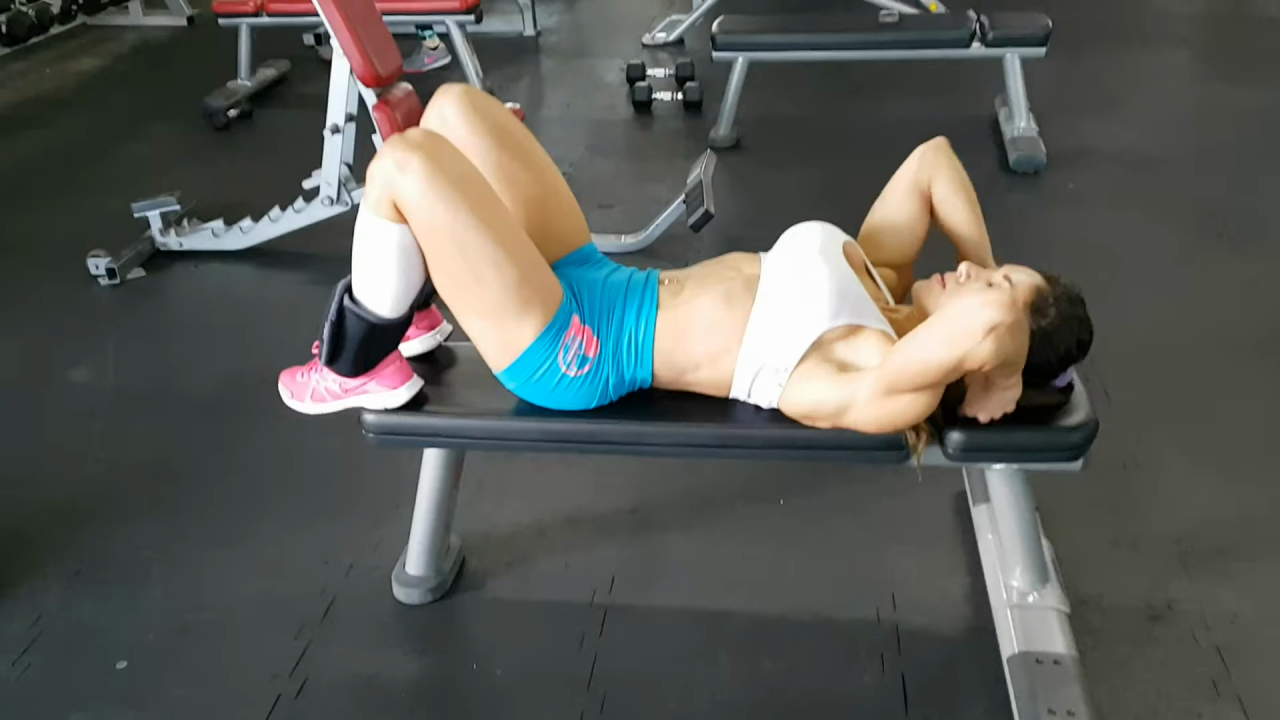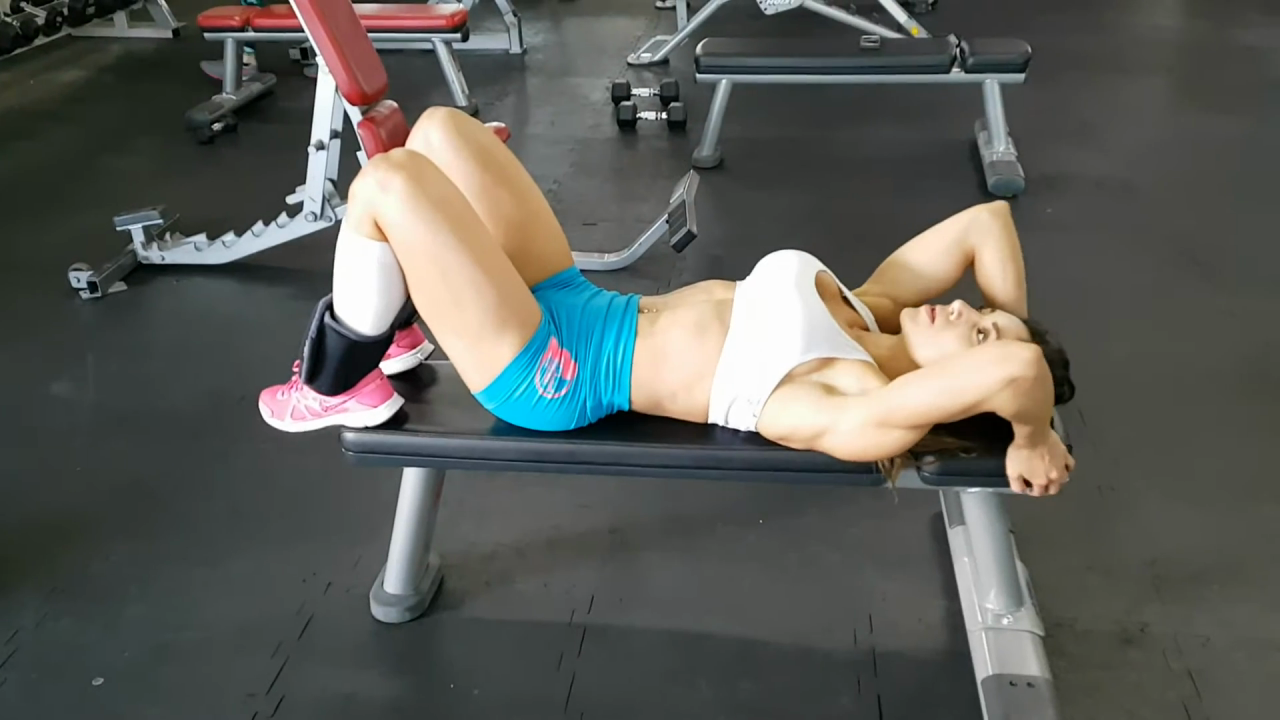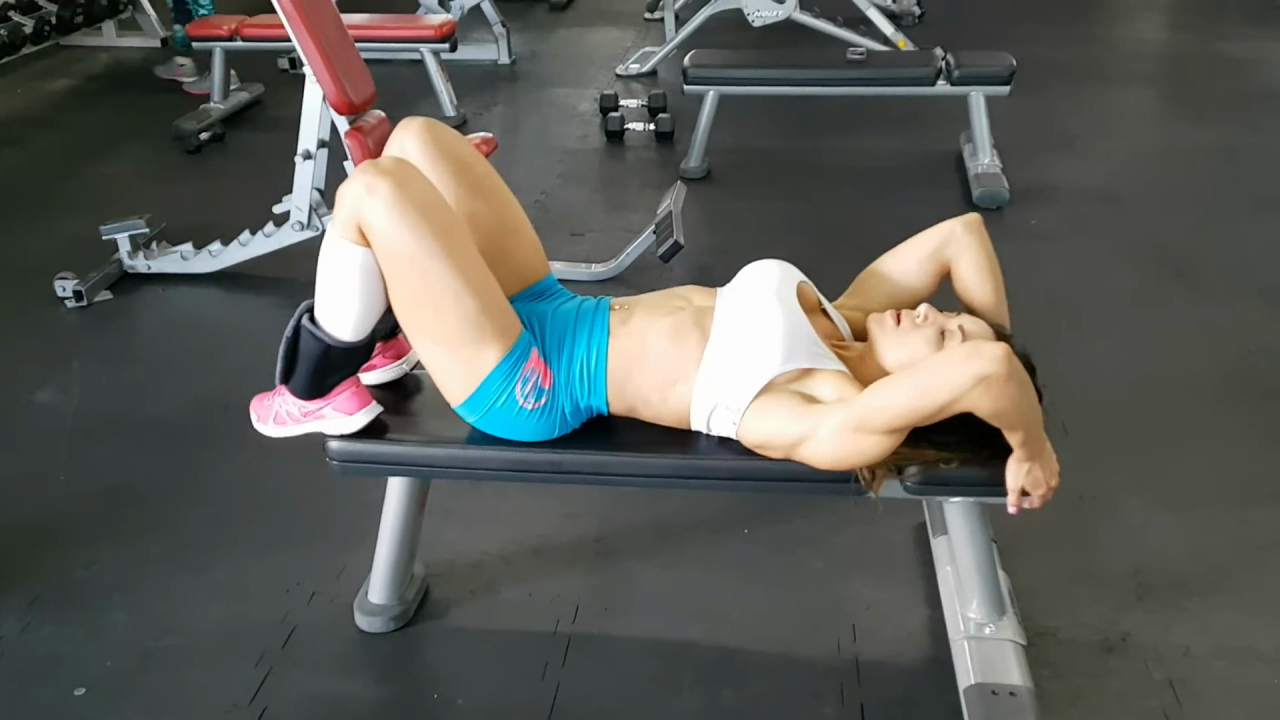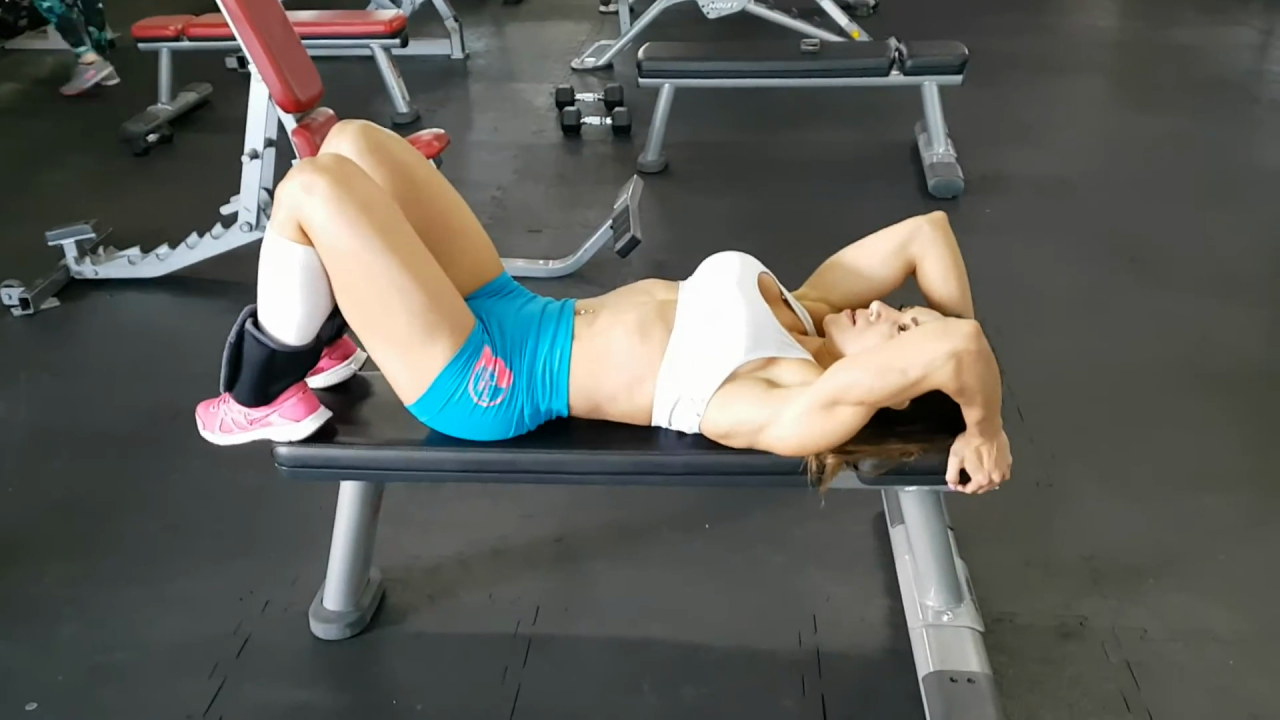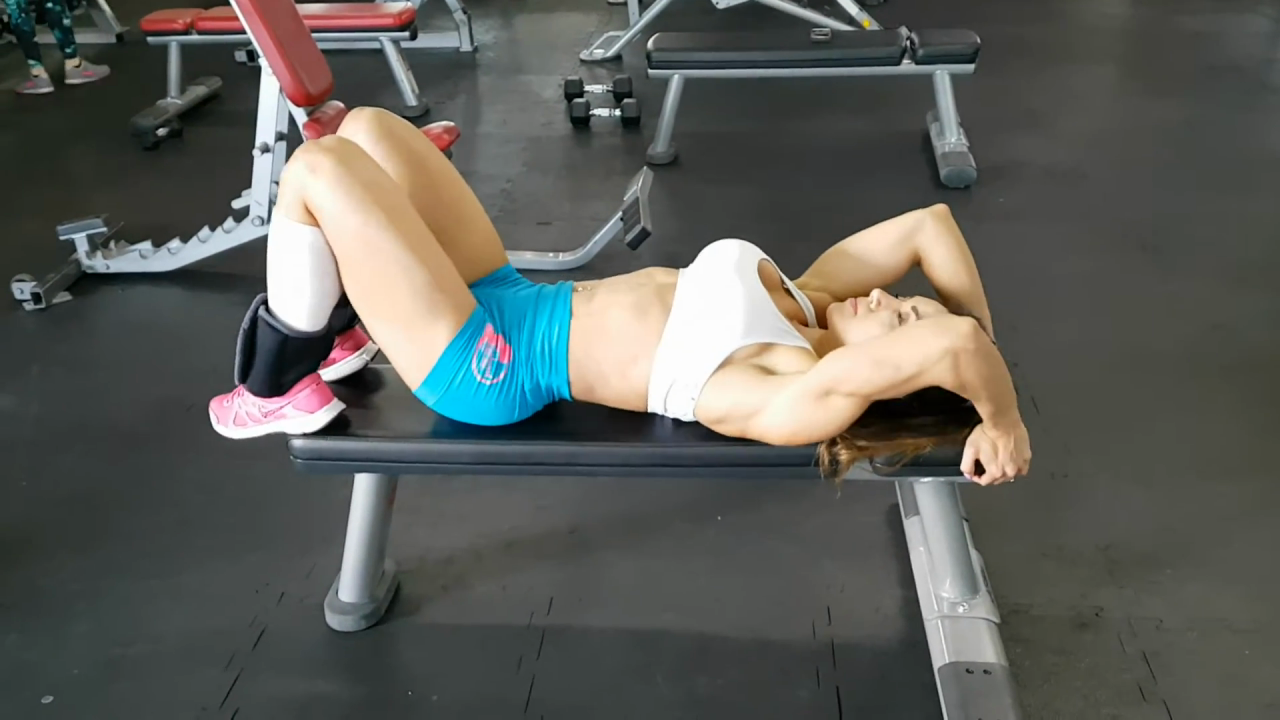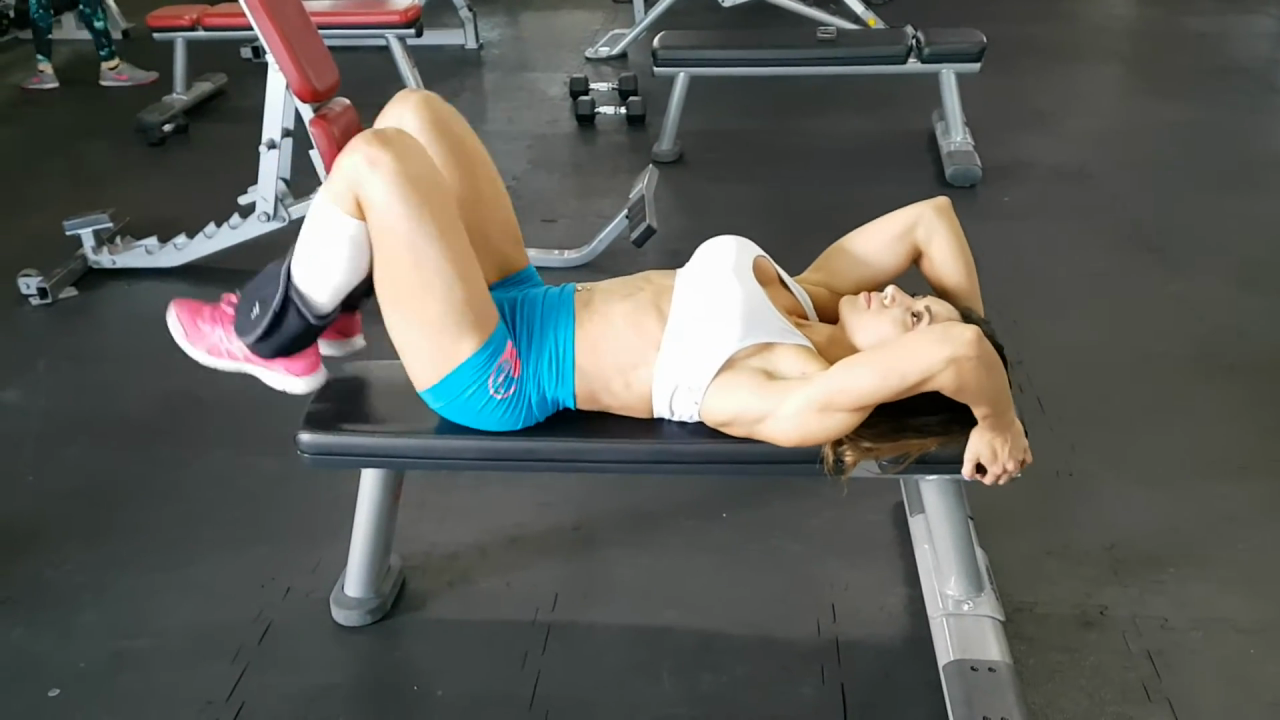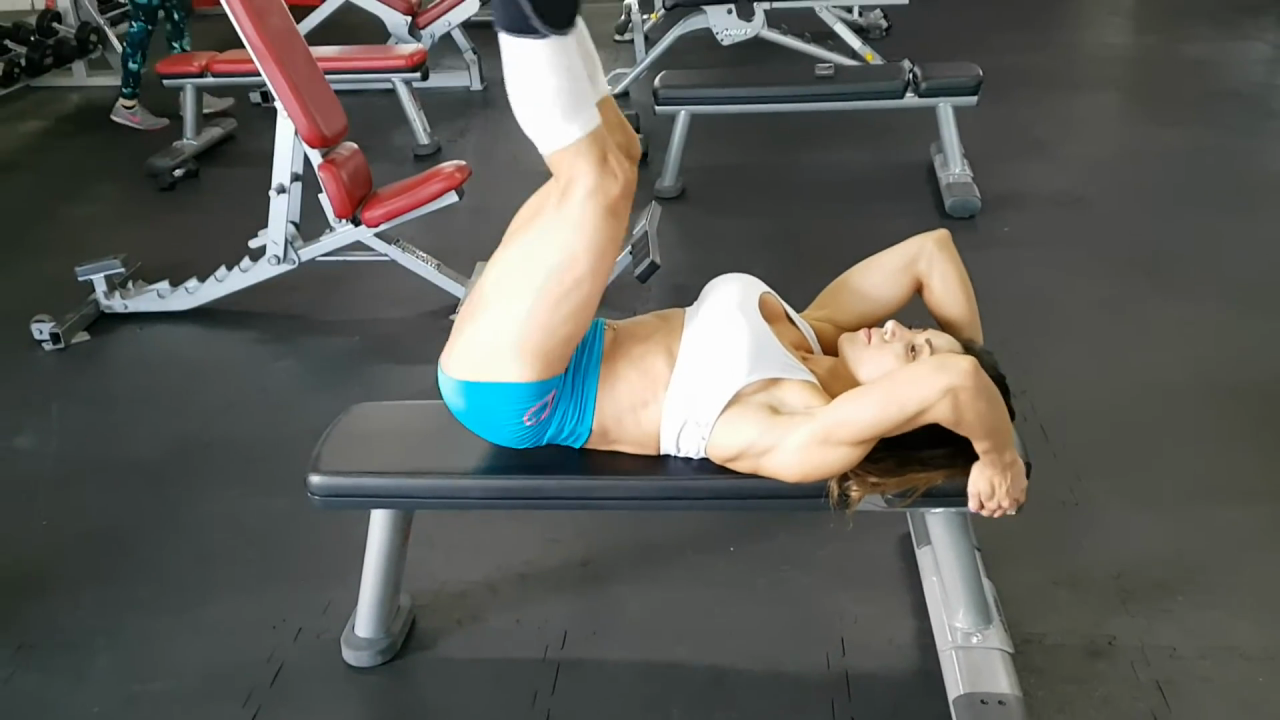
dt=0.7s
person 1, frame 1
left shoulder: (889, 390)
right shoulder: (882, 286)
left elbow: (990, 318)
right elbow: (933, 158)
left wrist: (999, 376)
right wrist: (996, 281)
left hip: (569, 355)
right hip: (594, 287)
left knee: (404, 162)
right knee: (455, 104)
left ankle: (362, 368)
right ankle: (399, 307)
person 1, frame 2
left shoulder: (877, 411)
right shoulder: (874, 315)
left elbow: (1021, 365)
right elbow: (988, 219)
left wrist: (1032, 437)
right wrist: (1015, 333)
left hip: (548, 378)
right hip: (575, 312)
left knee: (386, 181)
right knee: (438, 127)
left ankle: (343, 386)
right ankle: (390, 330)
person 1, frame 3
left shoulder: (846, 423)
right shoulder: (849, 326)
left elbow: (985, 369)
right elbow: (962, 231)
left wrist: (1029, 447)
right wrist: (1001, 340)
left hip: (521, 388)
right hip: (552, 317)
left knee: (371, 187)
right knee: (415, 136)
left ankle: (322, 389)
right ankle: (376, 336)
person 1, frame 4
left shoulder: (810, 409)
right shoulder: (807, 316)
left elbow: (959, 344)
right elbow: (927, 230)
left wrist: (983, 426)
right wrist: (965, 343)
left hip: (483, 385)
right hip: (508, 318)
left knee: (313, 187)
right knee: (351, 142)
left ankle: (267, 396)
right ankle: (324, 338)
person 1, frame 5
left shoulder: (807, 398)
right shoulder: (805, 307)
left elbow: (955, 346)
right elbow: (929, 222)
left wrist: (1001, 419)
right wrist: (982, 334)
left hip: (482, 370)
right hip: (507, 305)
left knee: (316, 167)
right knee: (364, 128)
left ankle: (280, 386)
right ankle: (335, 326)
person 1, frame 6
left shoulder: (816, 402)
right shoulder: (811, 309)
left elbow: (958, 349)
right elbow: (931, 217)
left wrist: (999, 423)
right wrist: (980, 338)
left hip: (488, 381)
right hip: (529, 315)
left knee: (385, 160)
right knee: (414, 112)
left ankle: (277, 337)
right ankle: (325, 310)
person 1, frame 7
left shoulder: (814, 440)
right shoulder: (817, 340)
left elbow: (950, 382)
right elbow: (930, 249)
left wrist: (999, 456)
right wrist: (977, 371)
left hip: (505, 394)
left knee: (601, 175)
right knee: (608, 150)
